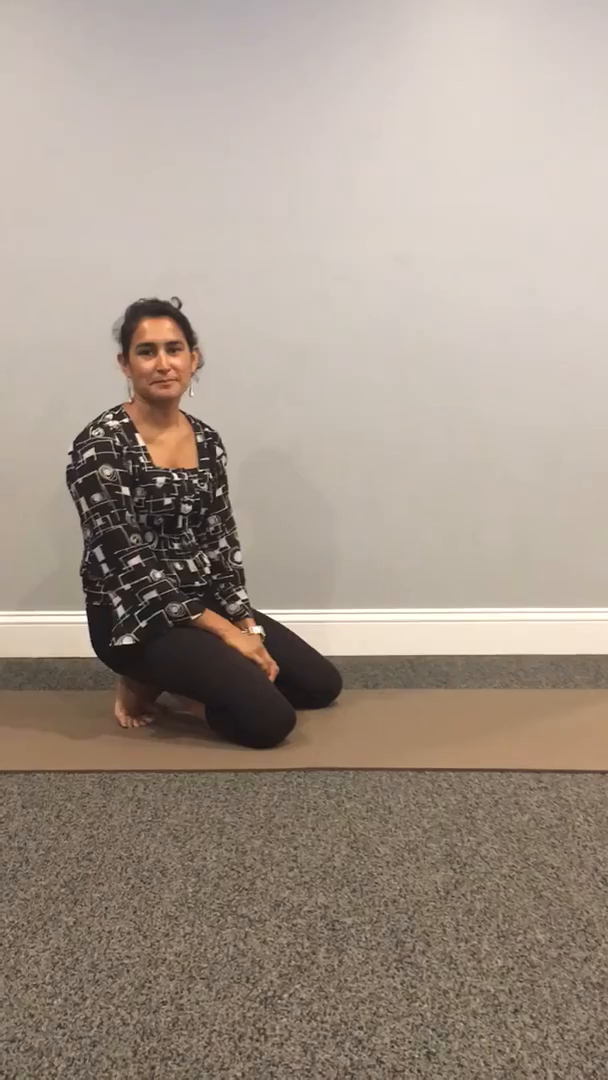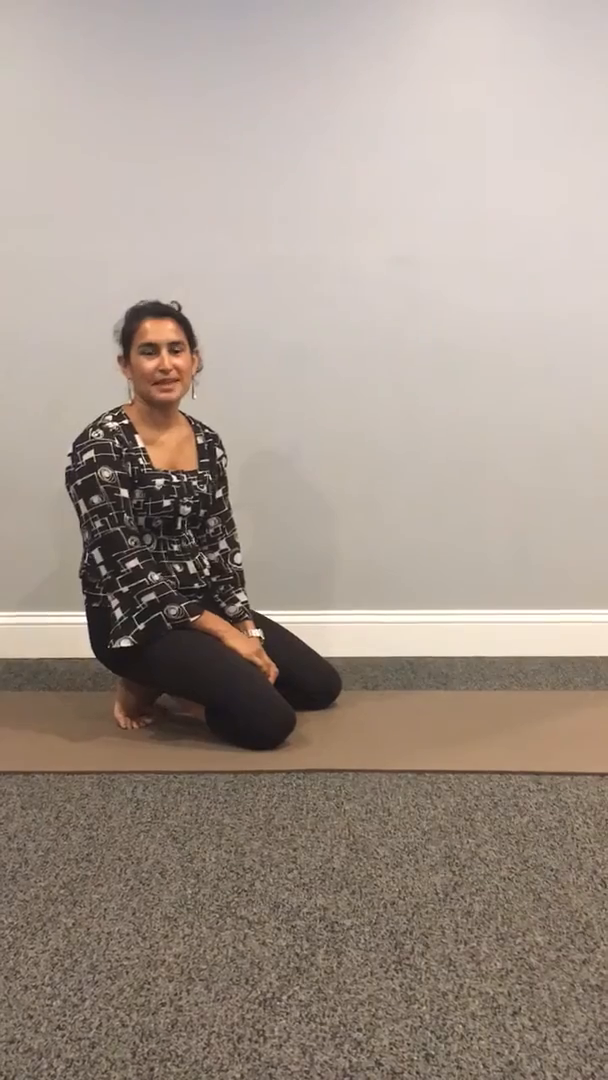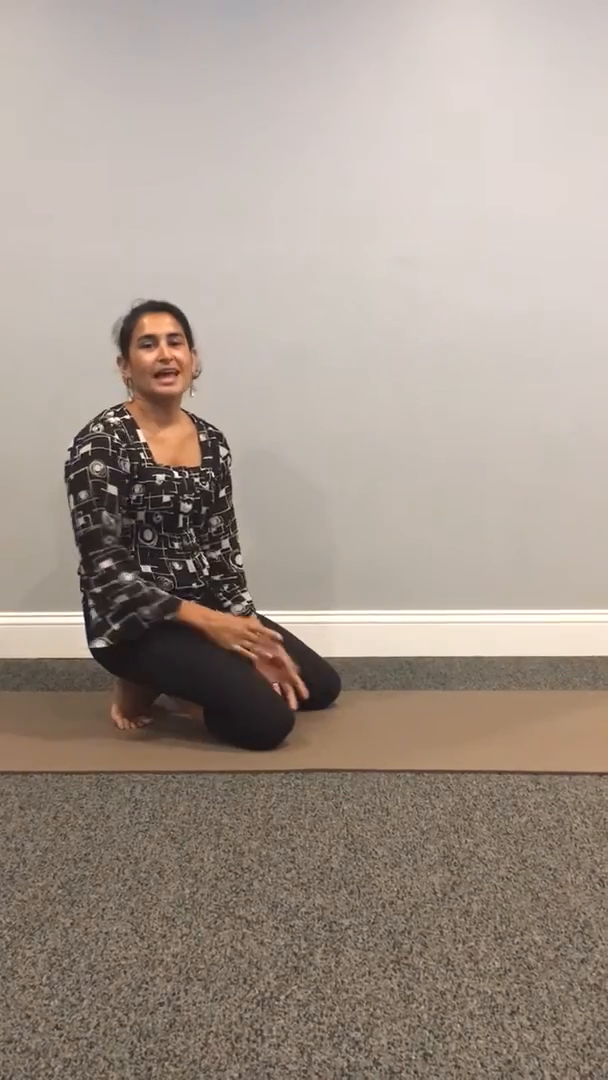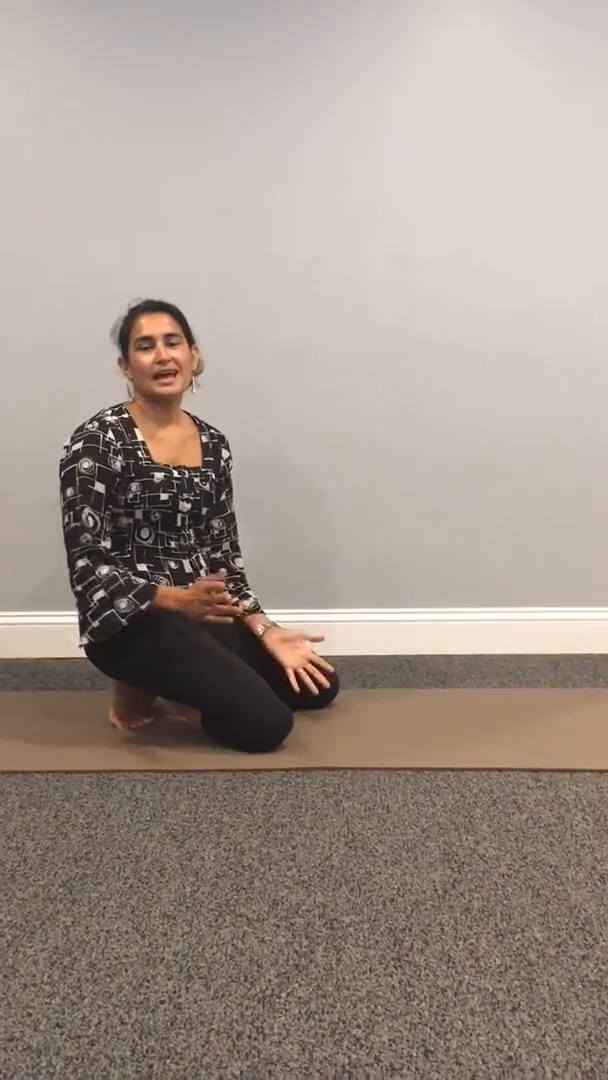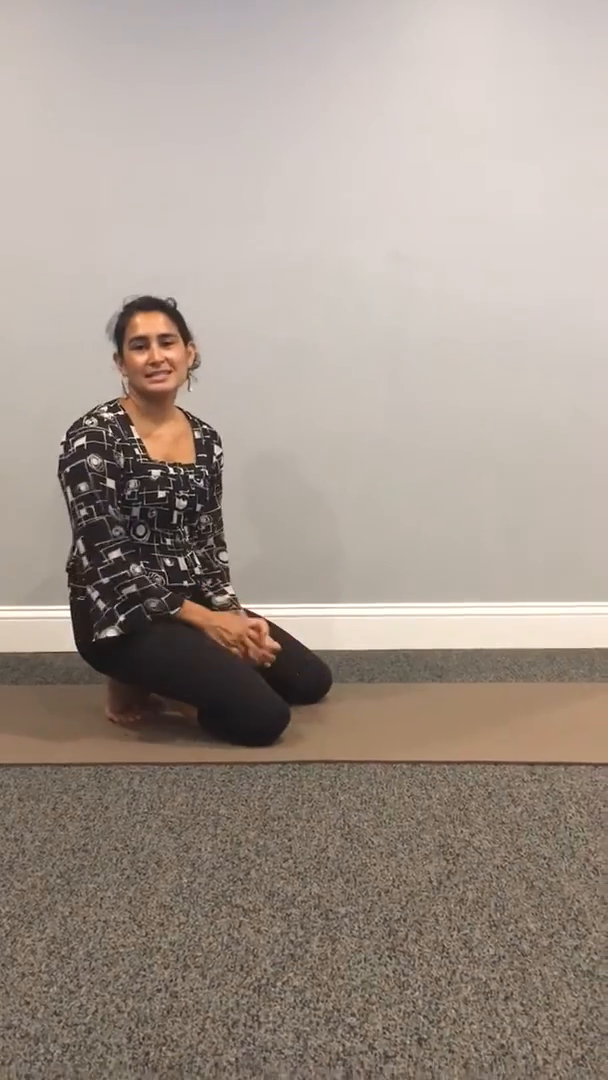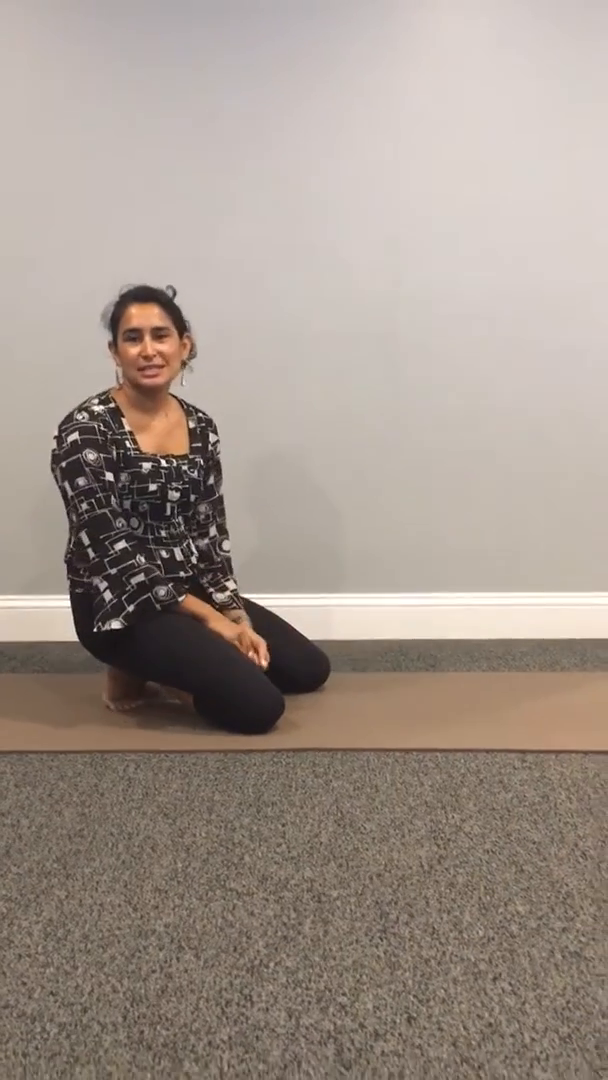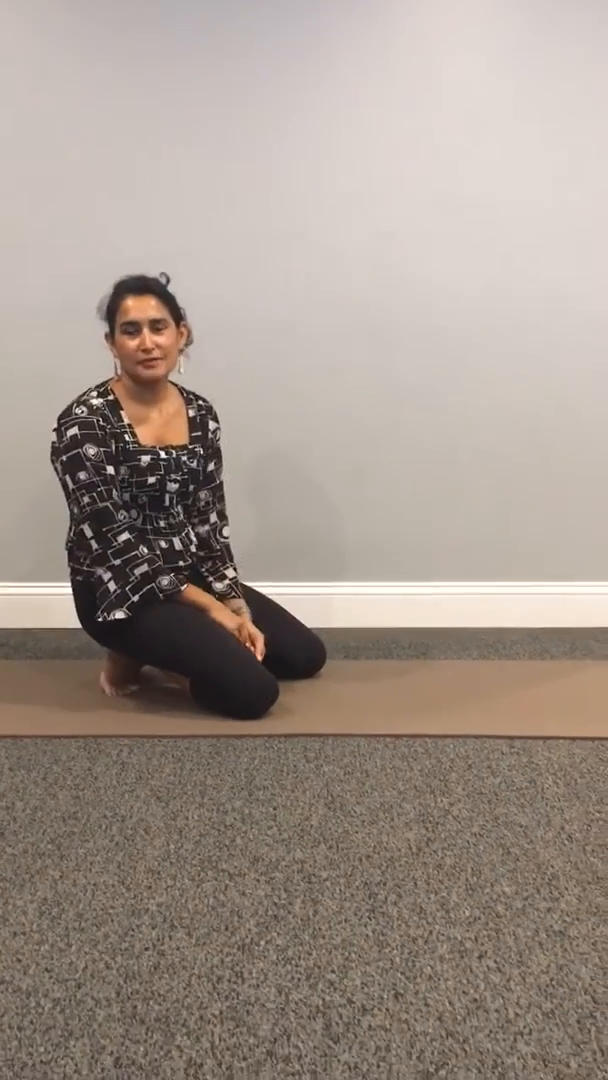
dt=0.3s
person 1, frame 1
left shoulder: (206, 441)
right shoulder: (101, 445)
left elbow: (222, 545)
right elbow: (127, 565)
left wrist: (247, 627)
right wrist: (225, 632)
left hip: (201, 602)
right hip: (135, 617)
left knee: (321, 685)
right knee: (269, 718)
left ankle: (181, 676)
right ankle: (146, 683)
person 1, frame 2
left shoulder: (206, 442)
right shoulder: (100, 446)
left elbow: (222, 546)
right elbow: (125, 566)
left wrist: (247, 630)
right wrist: (225, 633)
left hip: (202, 603)
right hip: (135, 619)
left knee: (321, 686)
right knee: (270, 720)
left ankle: (173, 678)
right ankle: (145, 684)
person 1, frame 3
left shoulder: (211, 442)
right shoulder: (101, 442)
left elbow: (222, 546)
right elbow: (104, 567)
left wrist: (250, 628)
right wrist: (203, 620)
left hip: (203, 602)
right hip: (135, 620)
left knee: (320, 686)
right knee: (268, 719)
left ankle: (177, 677)
right ankle: (144, 684)
person 1, frame 4
left shoulder: (212, 443)
right shoulder: (96, 441)
left elbow: (222, 550)
right elbow: (86, 563)
left wrist: (263, 628)
right wrist: (177, 598)
left hip: (195, 608)
right hip: (130, 621)
left knee: (318, 686)
right knee: (266, 723)
left ankle: (169, 681)
right ankle: (141, 686)
person 1, frame 5
left shoulder: (204, 439)
right shoulder: (93, 437)
left elbow: (208, 545)
right elbow: (106, 559)
left wrist: (232, 615)
right wrist: (205, 620)
left hip: (190, 602)
right hip: (124, 617)
left knee: (311, 680)
right knee: (264, 717)
left ankle: (167, 678)
right ankle: (137, 682)
person 1, frame 6
left shoulder: (200, 427)
right shoulder: (86, 430)
left elbow: (210, 532)
right elbow: (110, 551)
left wrist: (237, 617)
right wrist: (209, 617)
left hip: (189, 588)
right hip: (121, 604)
left knee: (309, 669)
right knee: (260, 705)
left ankle: (163, 665)
right ankle: (136, 670)
person 1, frame 7
left shoulder: (201, 414)
right shoulder: (84, 423)
left elbow: (211, 519)
right elbow: (113, 542)
left wrist: (236, 606)
right wrist: (210, 608)
left hip: (188, 576)
right hip: (120, 592)
left knee: (306, 656)
right knee: (254, 691)
left ankle: (164, 650)
right ankle: (133, 656)
